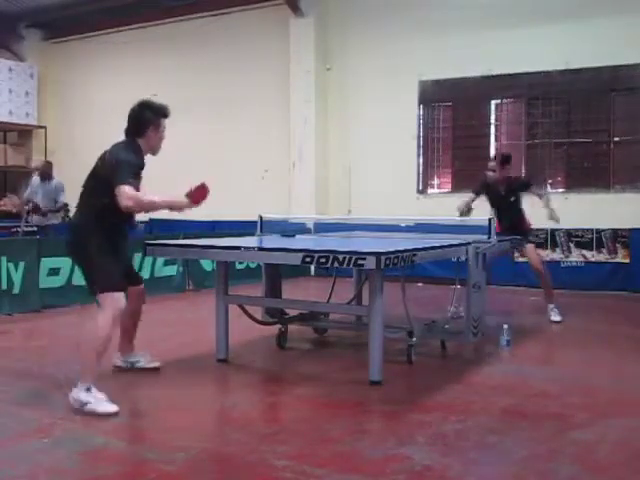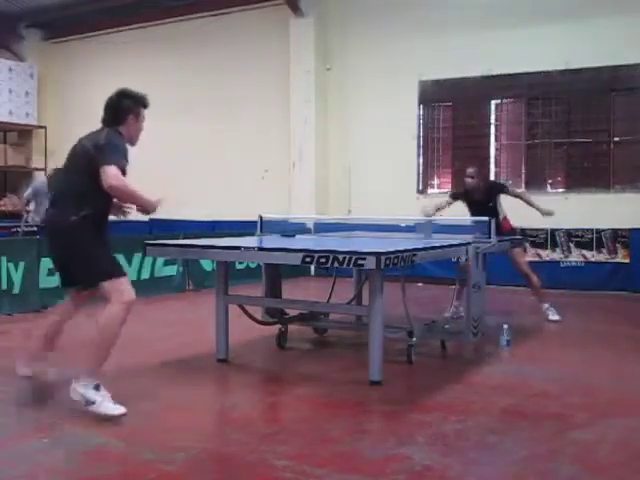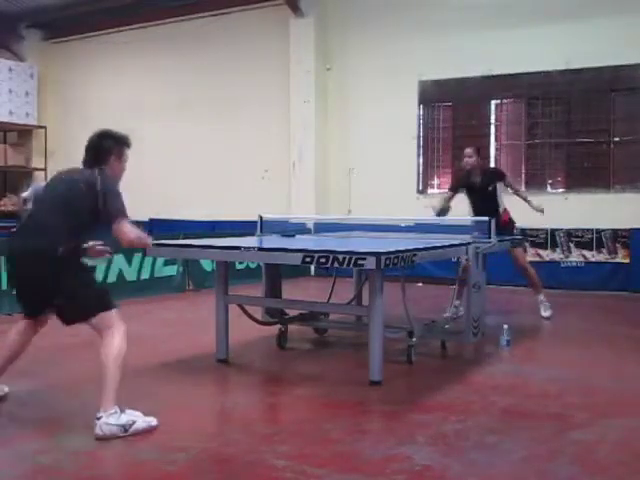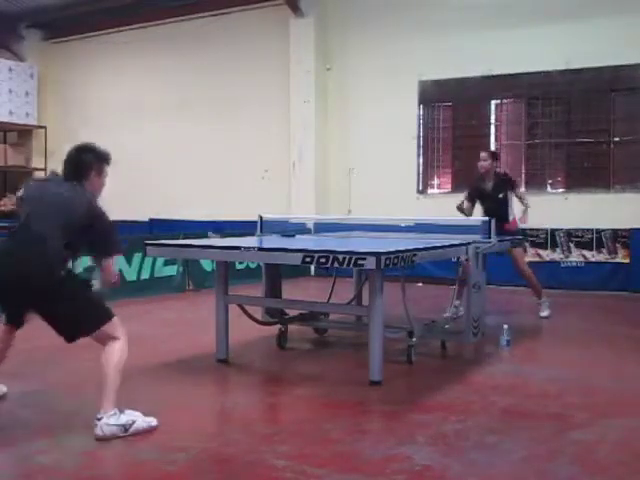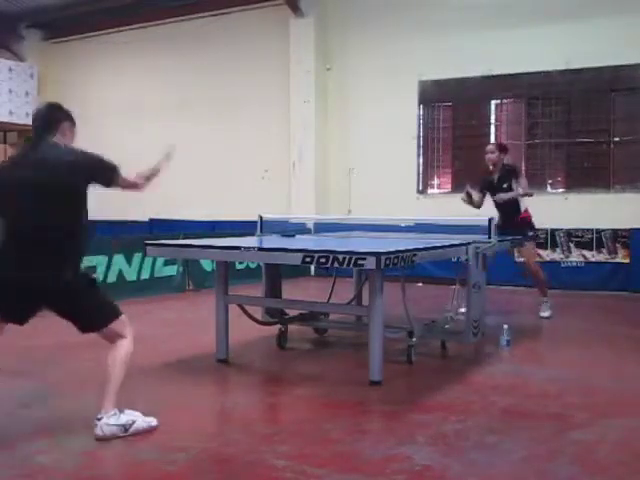
dt=0.2s
person 1, frame 1
left shoulder: (131, 155)
right shoulder: (124, 157)
right elbow: (127, 200)
left wrist: (135, 211)
right wrist: (172, 203)
left hip: (108, 237)
right hip: (90, 238)
left knee: (136, 292)
right knee: (114, 306)
left ankle: (126, 354)
right ankle: (84, 389)
person 1, frame 2
left shoulder: (92, 141)
right shoulder: (113, 141)
right elbow: (113, 182)
left wrist: (110, 205)
right wrist: (145, 203)
left hip: (63, 226)
right hip: (78, 229)
left knee: (79, 297)
right knee: (123, 298)
left ankle: (33, 359)
right ankle: (88, 383)
person 1, frame 3
left shoulder: (63, 179)
right shoulder: (103, 185)
right elbow: (127, 236)
left wrist: (82, 249)
right wrist: (146, 240)
right hip: (52, 259)
left knee: (33, 320)
right knee: (114, 328)
right ankle: (110, 415)
person 1, frame 4
left shoulder: (35, 187)
right shoulder: (91, 209)
right elbow: (110, 275)
right hip: (47, 275)
right knee: (115, 337)
right ankle: (108, 416)
person 1, frame 5
right shoulder: (75, 160)
right elbow: (133, 183)
right wrist: (156, 168)
right hip: (61, 274)
right knee: (122, 335)
right ankle: (110, 416)
person 2, frame 1
left shoulder: (518, 182)
right shoulder: (485, 185)
left elbow: (542, 195)
right elbow: (468, 202)
left wrist: (550, 210)
right wrist: (464, 207)
left hip: (521, 230)
right hip: (500, 230)
left knee: (539, 267)
left ankle: (551, 307)
person 2, frame 2
left shoulder: (493, 187)
right shoulder: (463, 193)
left elbow: (519, 194)
right elbow: (443, 205)
left wrist: (539, 209)
right wrist: (432, 210)
left hip: (503, 230)
left knee: (524, 269)
left ankle: (546, 307)
right ankle: (457, 306)
person 2, frame 3
left shoulder: (493, 173)
right shoulder: (462, 180)
left elbow: (513, 188)
right elbow: (447, 199)
left wrist: (531, 204)
right wrist: (442, 208)
left hip: (503, 223)
left knee: (522, 264)
right knee: (466, 265)
left ankle: (542, 300)
right ankle: (457, 305)
person 2, frame 4
left shoulder: (505, 180)
right shoulder: (476, 187)
left elbow: (522, 198)
right elbow: (468, 213)
left wrist: (525, 210)
right wrist: (461, 208)
left hip: (509, 230)
left knee: (523, 270)
right knee: (466, 266)
left ankle: (543, 302)
right ankle: (457, 305)
person 2, frame 5
left shoulder: (512, 170)
right shoulder: (486, 179)
left elbow: (528, 191)
right elbow: (478, 204)
left wrist: (509, 195)
right wrist: (469, 198)
left hip: (522, 221)
right hip: (503, 224)
left knee: (532, 266)
left ankle: (545, 302)
